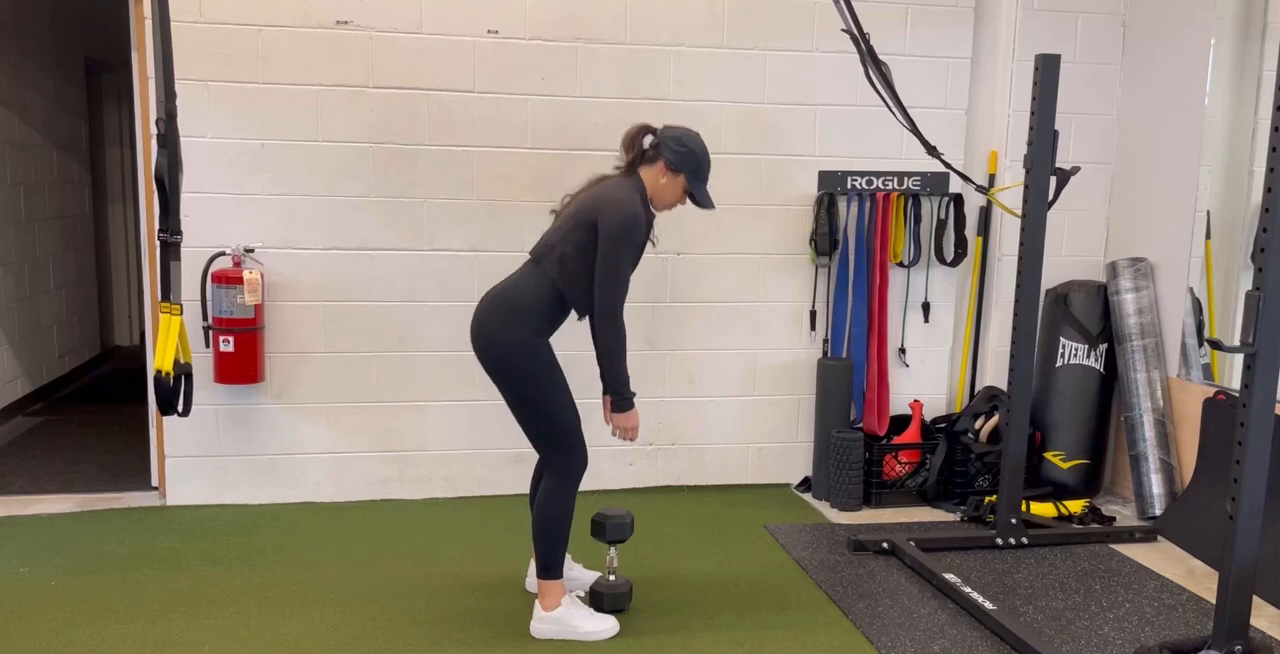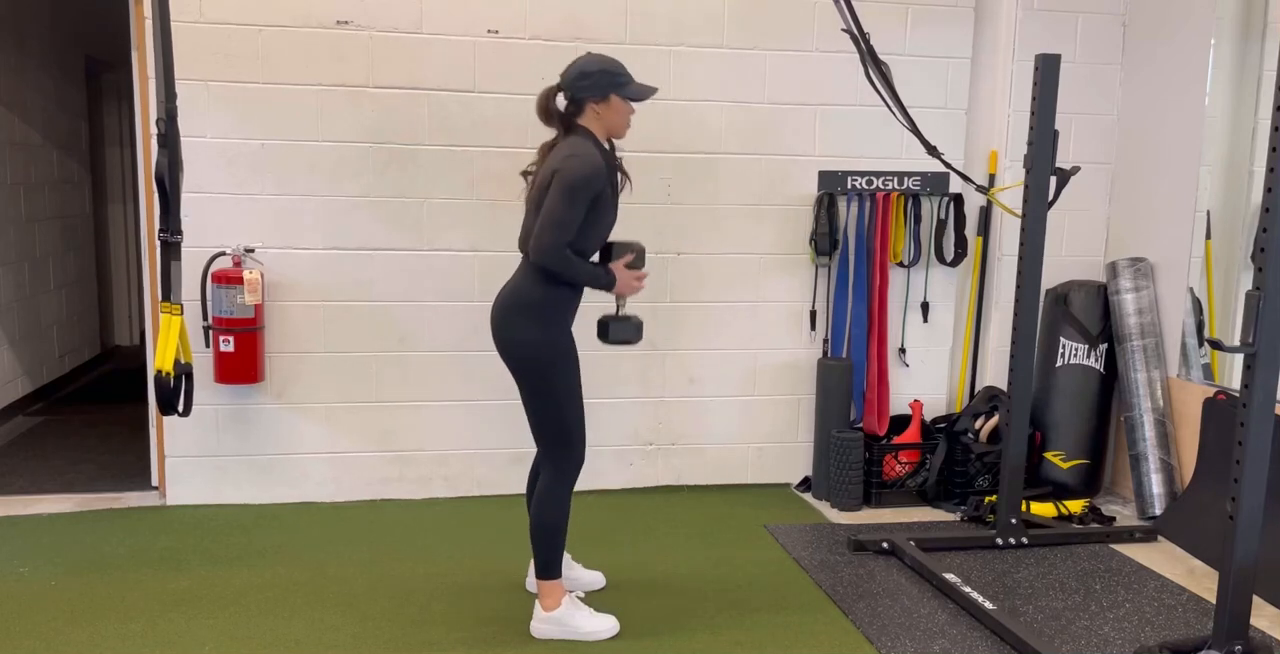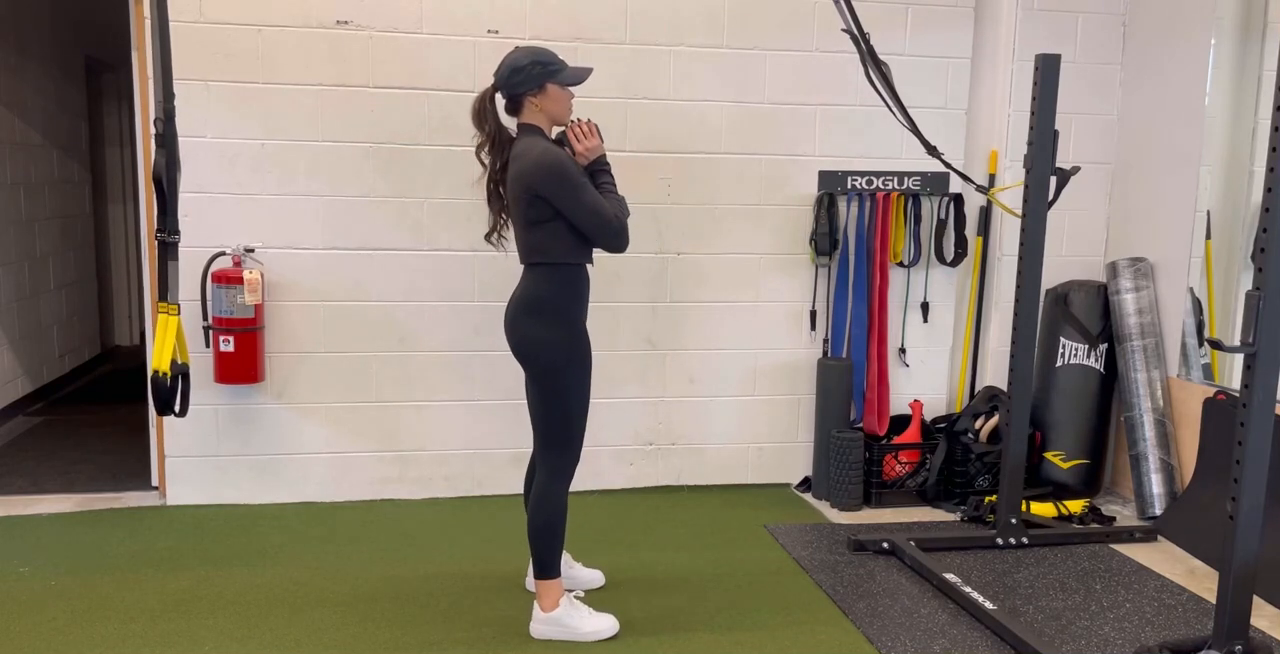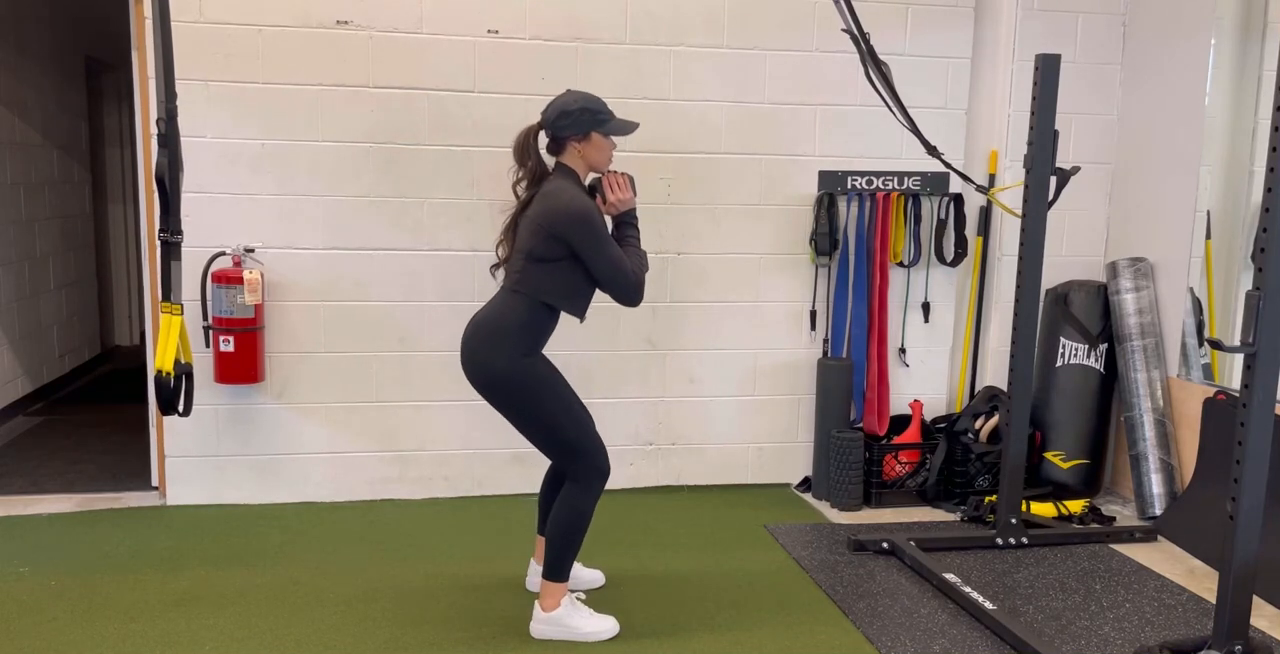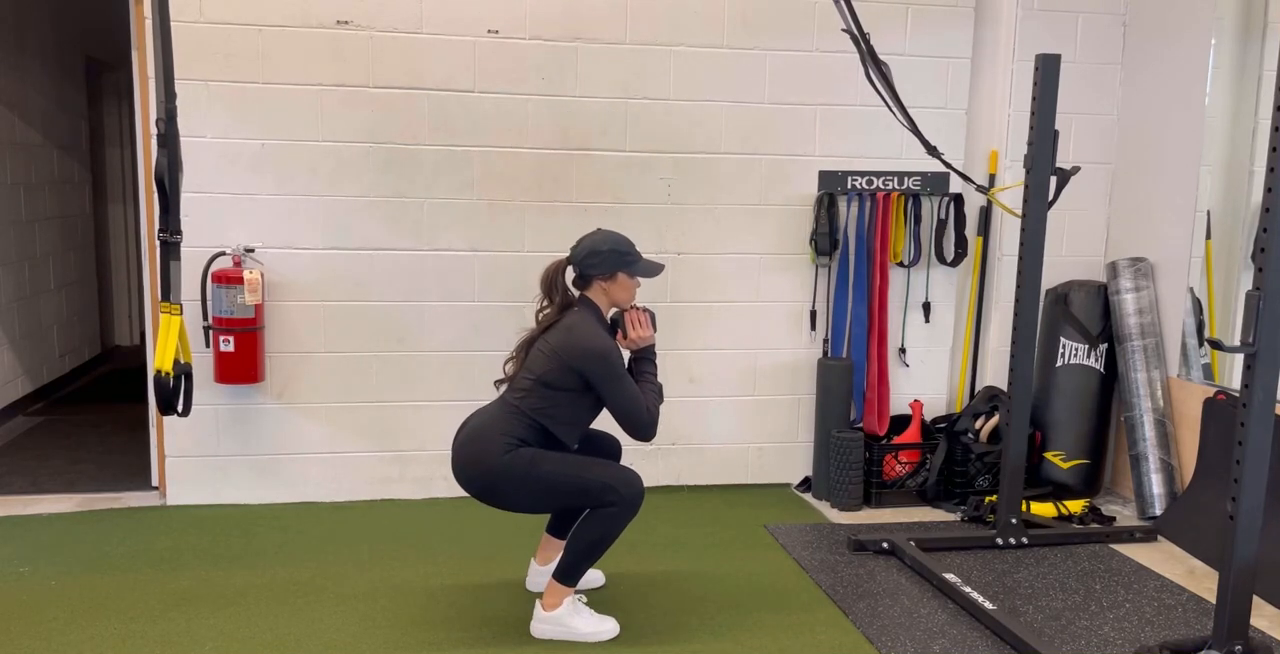
dt=1s
person 1, frame 1
left shoulder: (619, 196)
right shoulder: (626, 210)
left elbow: (595, 303)
right elbow: (608, 311)
left wrist: (612, 387)
right wrist: (622, 398)
left hip: (505, 322)
right hip: (512, 330)
left knee: (557, 446)
right knee: (566, 457)
left ankle: (546, 562)
right ankle: (552, 606)
person 1, frame 2
left shoulder: (576, 153)
right shoulder: (584, 162)
right elbow: (547, 250)
left wrist: (605, 269)
right wrist: (610, 274)
left hip: (529, 313)
right hip: (535, 320)
left knee: (555, 448)
right knee: (564, 455)
left ankle: (547, 564)
right ankle: (552, 607)
person 1, frame 3
left shoulder: (528, 154)
right shoulder: (545, 160)
left elbow: (582, 216)
right elbow: (614, 232)
left wrist: (584, 166)
right wrist: (596, 165)
left hip: (542, 310)
right hip: (552, 318)
left knee: (551, 449)
right knee: (559, 456)
left ankle: (548, 564)
right ankle: (551, 607)
person 1, frame 4
left shoulder: (556, 193)
right shoulder: (572, 206)
left elbow: (602, 271)
right elbow: (629, 289)
left wrist: (609, 217)
right wrist: (624, 220)
left hip: (500, 342)
right hip: (503, 352)
left knee: (575, 444)
right knee: (588, 463)
left ankle: (545, 562)
right ankle: (552, 608)
person 1, frame 5
left shoulder: (576, 322)
right shoulder: (591, 342)
left elbow: (621, 398)
right elbow: (643, 425)
left wrist: (627, 351)
right wrist: (643, 354)
left hip: (489, 441)
right hip: (493, 460)
left knee: (604, 451)
right knee: (623, 489)
left ankle: (547, 563)
right ankle: (554, 607)
